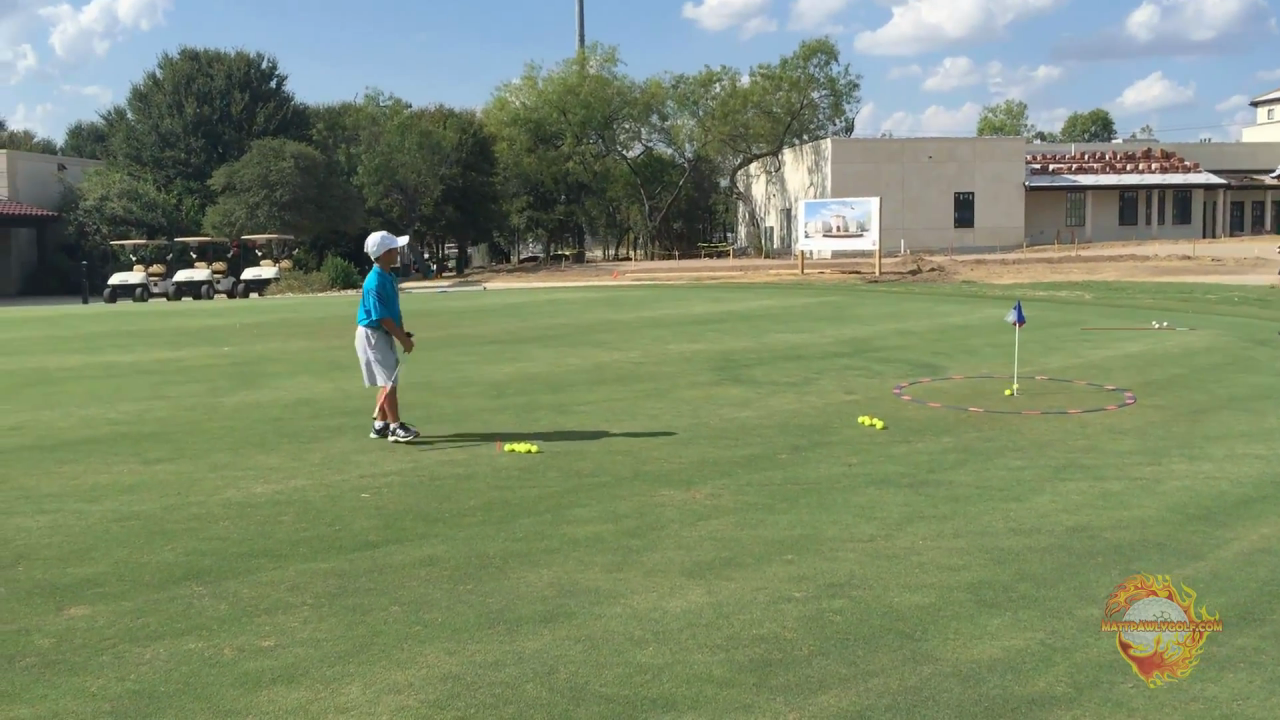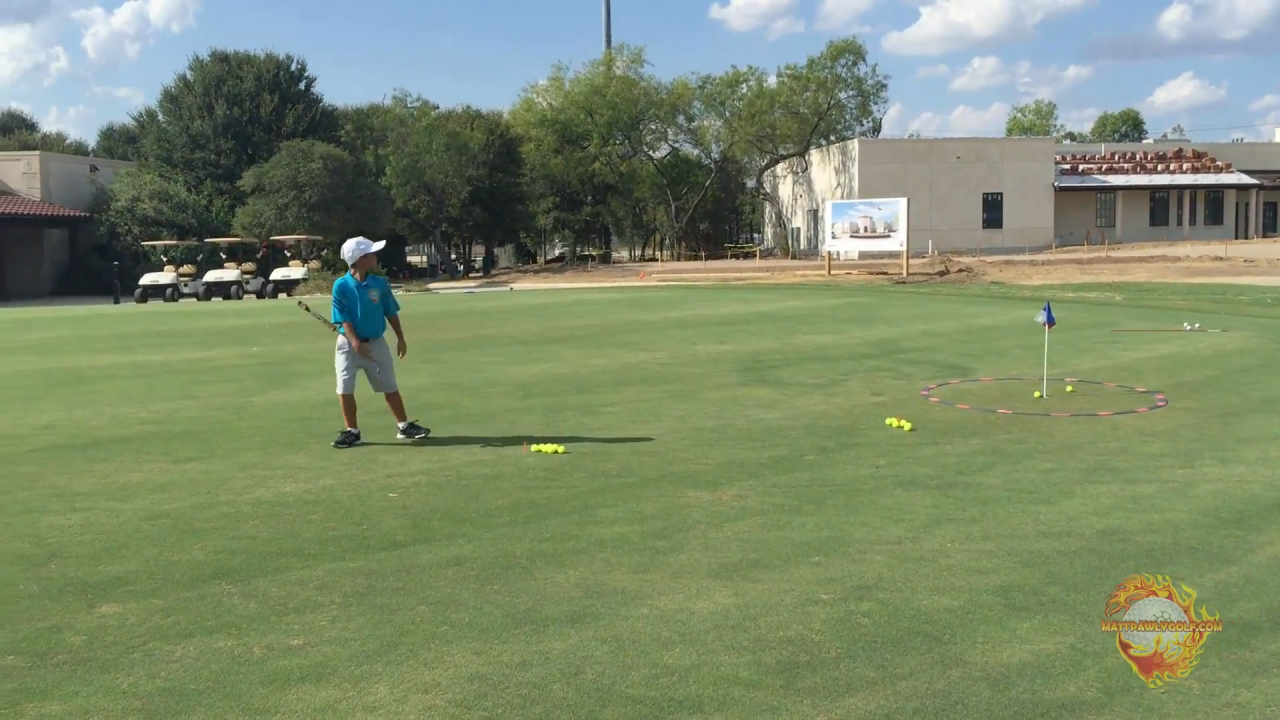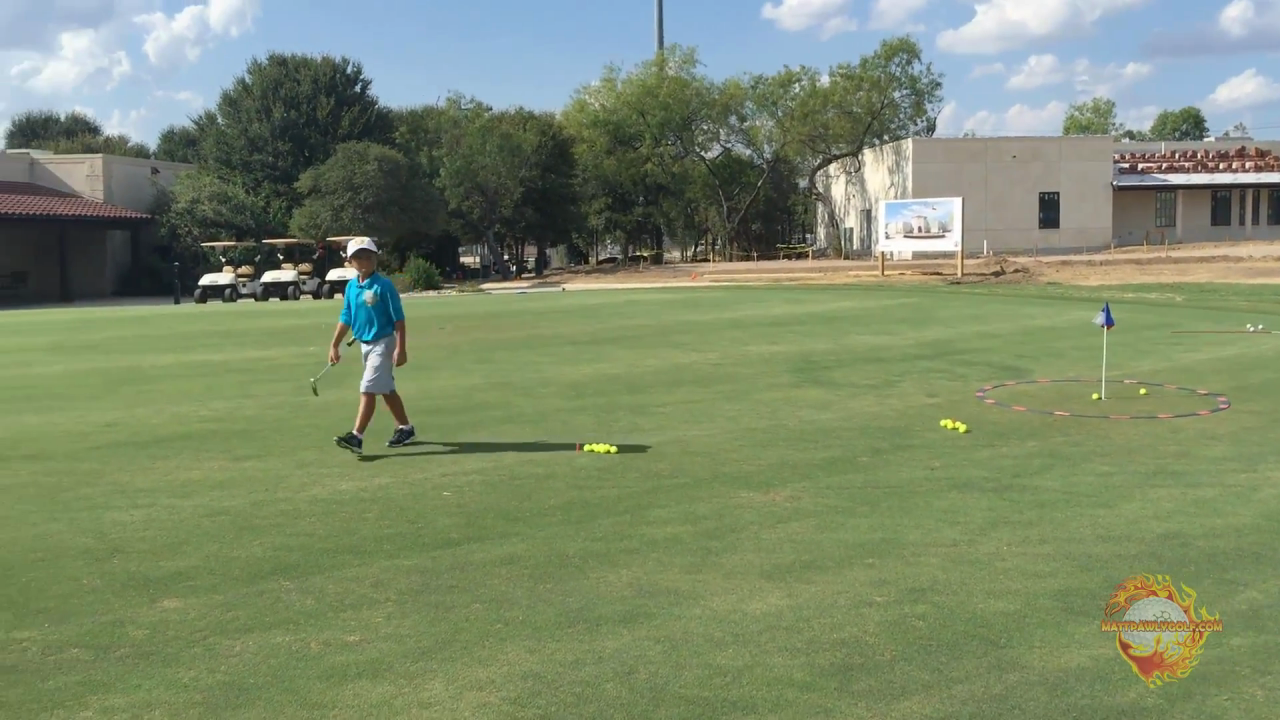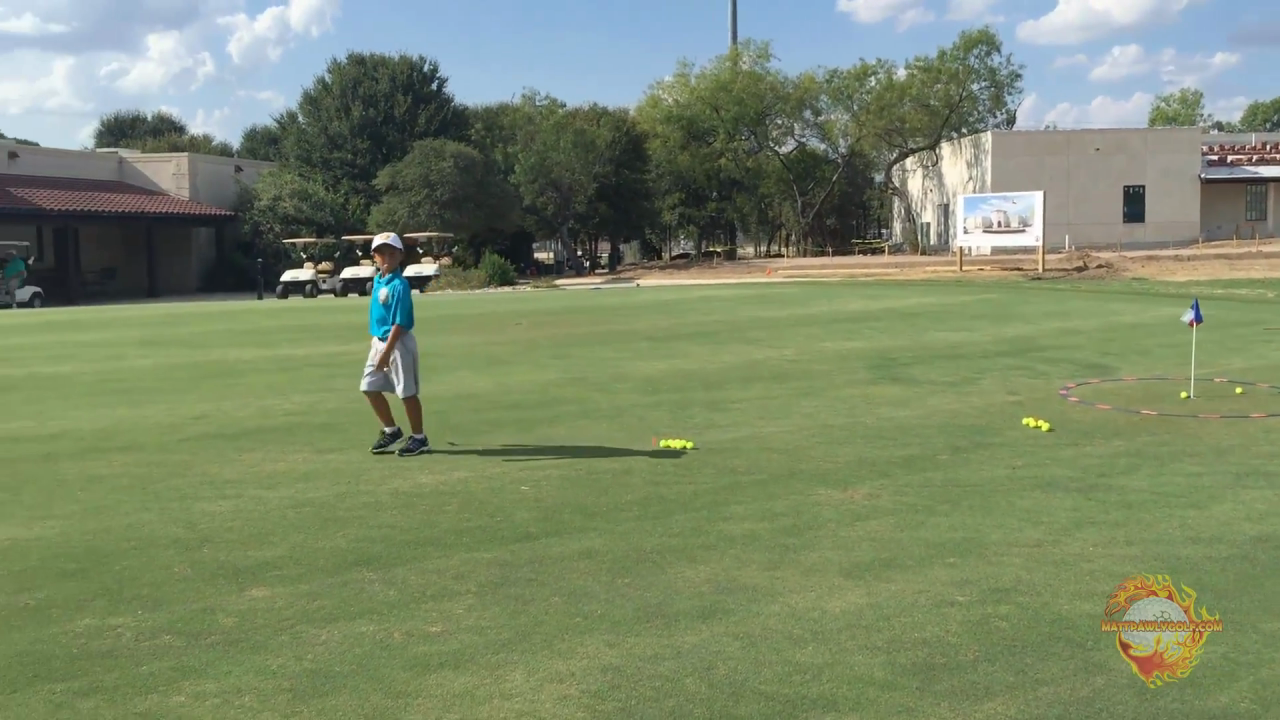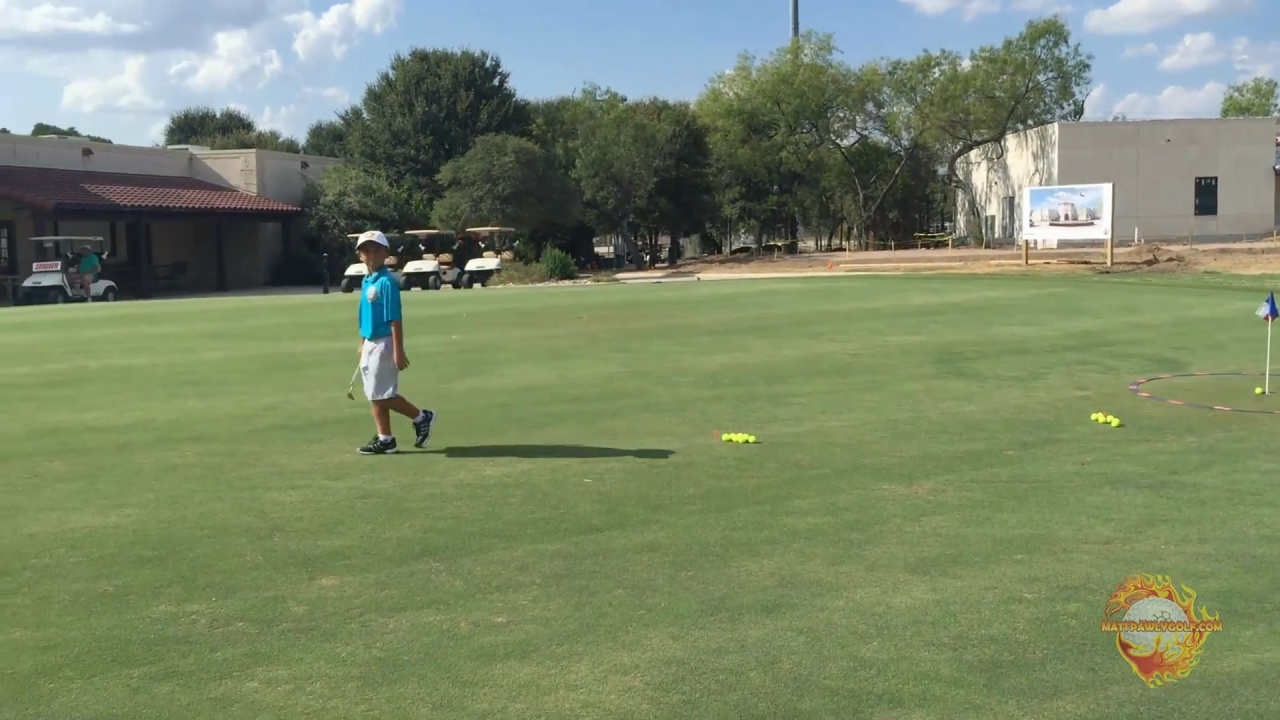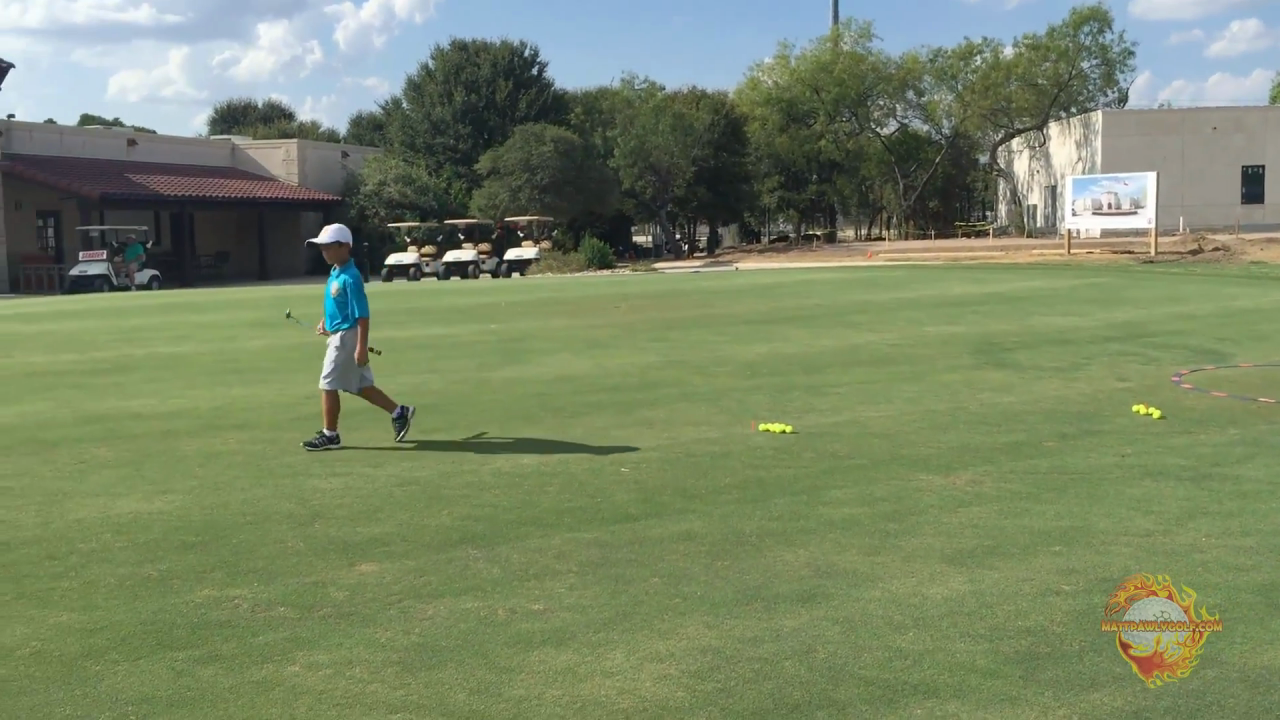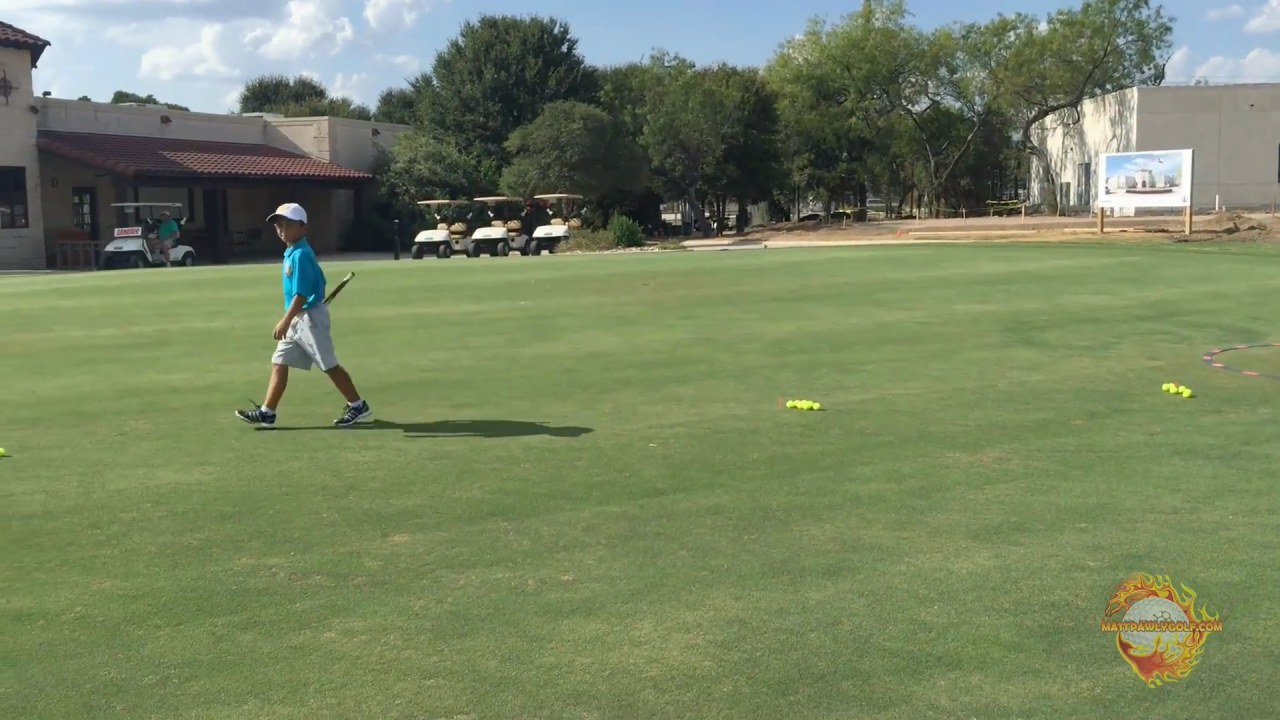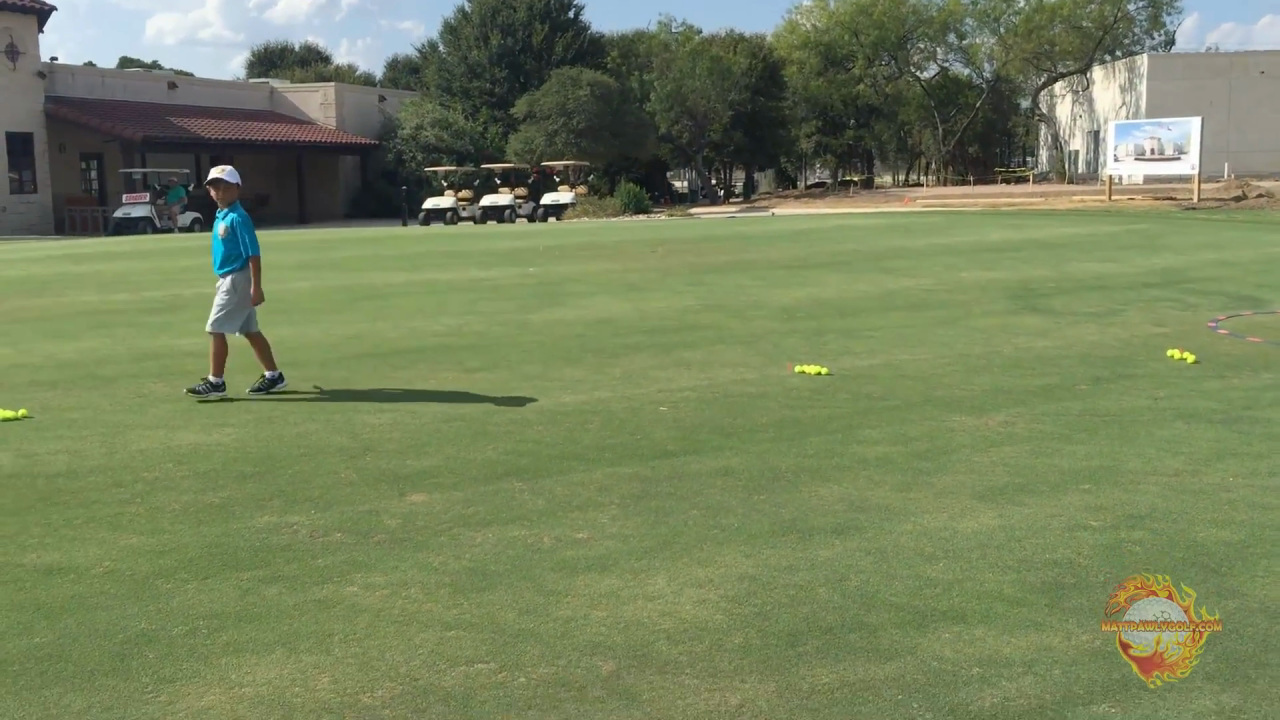
dt=0.4s
person 1, frame 1
left shoulder: (390, 277)
right shoulder: (376, 281)
right elbow: (382, 317)
left wrist: (402, 334)
right wrist: (402, 339)
left hip: (384, 336)
right hip: (372, 336)
left knee: (389, 382)
right knee: (387, 382)
left ankle: (381, 425)
right ankle: (395, 426)
person 1, frame 2
left shoulder: (379, 283)
right shoulder: (341, 286)
left elbow: (391, 313)
right elbow: (343, 320)
left wrist: (400, 339)
right wrist: (355, 343)
left hip: (375, 342)
right hip: (350, 344)
left knee: (389, 388)
right knee: (345, 390)
left ankle: (404, 426)
right ankle: (351, 431)
person 1, frame 3
left shoulder: (384, 285)
right shoulder: (351, 287)
left elbow: (399, 319)
right elbow: (346, 319)
left wrist: (401, 348)
right wrist: (334, 346)
left hip: (382, 344)
right hip: (365, 344)
left knee: (368, 390)
right knee: (387, 390)
left ankle: (356, 436)
right ankle: (405, 428)
person 1, frame 4
left shoulder: (400, 285)
right shoulder: (378, 280)
left elbow: (400, 323)
left wrist: (386, 351)
left hip: (398, 344)
right hip: (379, 342)
left knee: (406, 392)
right knee: (370, 388)
left ankle: (419, 438)
right ankle: (391, 430)
person 1, frame 5
left shoulder: (387, 282)
right shoulder: (366, 281)
left elbow: (395, 319)
left wrist: (398, 350)
right wrist: (363, 342)
left hip: (385, 344)
right hip: (370, 344)
left knee: (380, 394)
right knee: (374, 395)
left ankle: (421, 417)
right ankle: (385, 439)
person 1, frame 6
left shoulder: (349, 277)
right shoulder: (335, 273)
left elbow: (362, 315)
left wrist: (361, 347)
right wrist: (326, 321)
left hip: (345, 338)
right hip: (339, 336)
left knee: (328, 386)
right knee: (360, 386)
left ankle: (330, 435)
right ankle: (399, 413)
person 1, frame 7
left shoulder: (300, 255)
right shoulder: (292, 252)
left elbow: (301, 294)
right elbow: (320, 282)
left wrist: (285, 321)
left hip: (310, 318)
right hip: (298, 319)
left knee: (329, 365)
right knee: (280, 363)
left ankle: (358, 406)
right ankle: (267, 412)
person 1, frame 8
left shoulder: (238, 218)
right shoulder: (221, 216)
left elbow: (253, 254)
left wrist: (256, 286)
left hip: (237, 280)
right hip: (228, 280)
left knee: (216, 329)
right knee: (251, 331)
left ankle: (216, 381)
right ankle: (273, 376)
